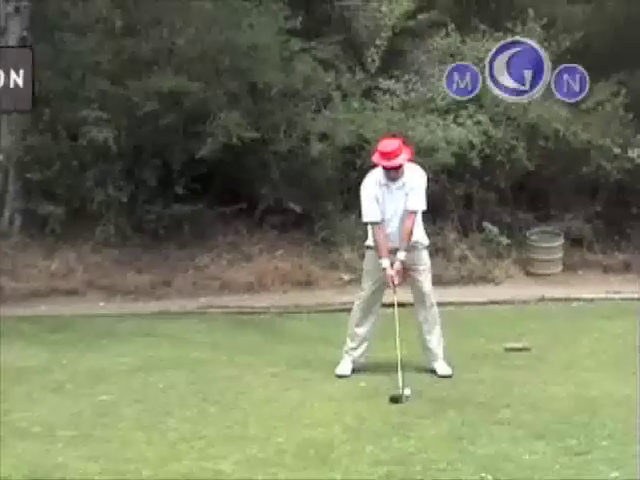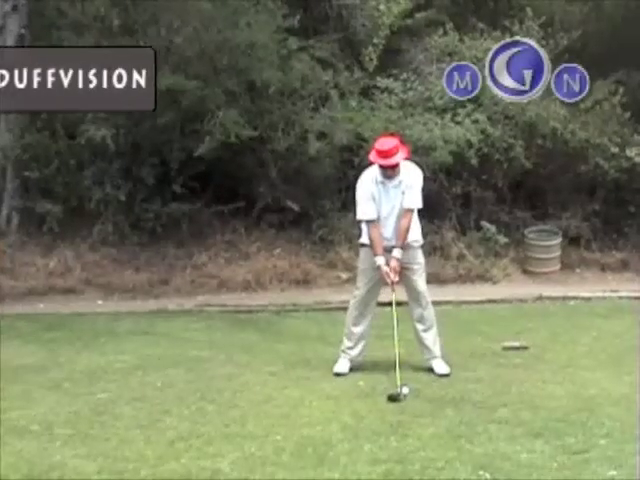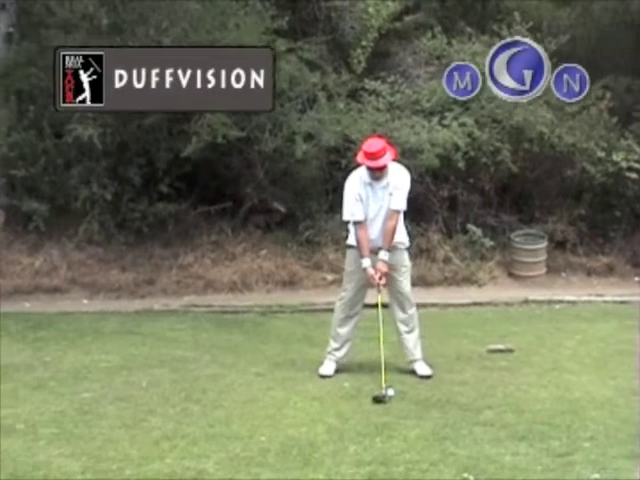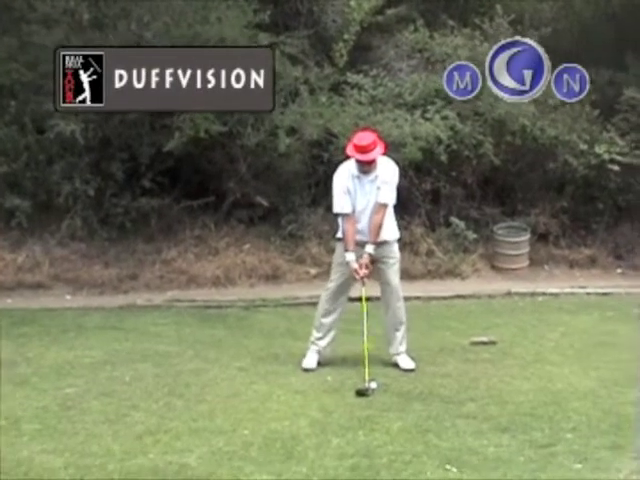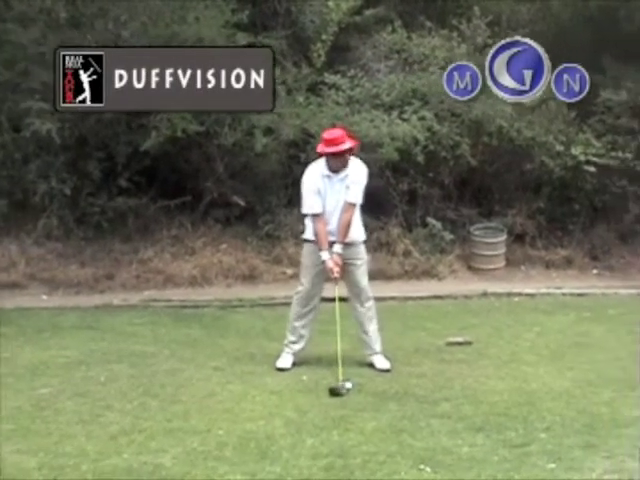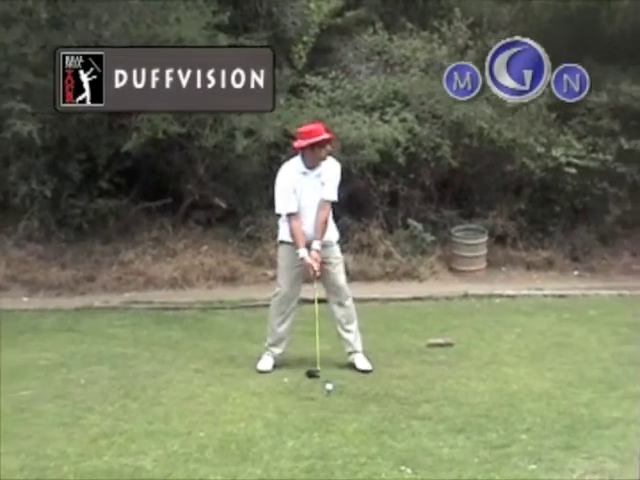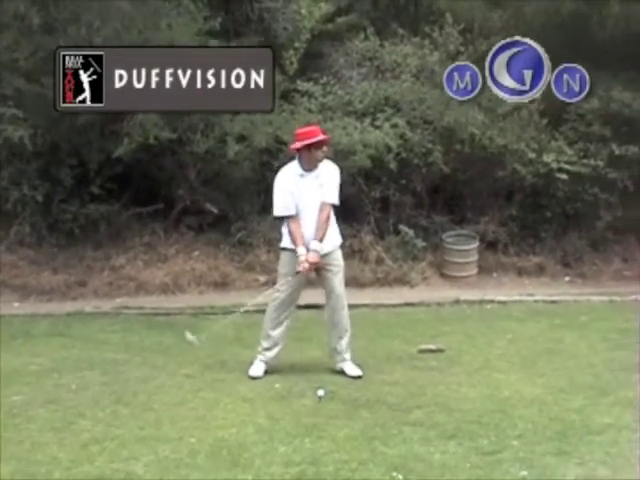
dt=0.5s
person 1, frame 1
left shoulder: (417, 175)
right shoulder: (370, 183)
left elbow: (410, 218)
right elbow: (376, 226)
left wrist: (401, 257)
right wrist: (385, 263)
left hip: (413, 247)
right hip: (379, 248)
left knee: (426, 299)
right knee: (366, 300)
left ankle: (437, 358)
right ankle: (350, 356)
person 1, frame 2
left shoulder: (413, 173)
right shoulder: (366, 181)
left elbow: (406, 216)
right elbow: (372, 224)
left wrist: (396, 255)
right wrist: (380, 261)
left hip: (407, 245)
right hip: (374, 246)
left knee: (421, 299)
right knee: (361, 300)
left ankle: (434, 356)
right ankle: (347, 355)
person 1, frame 3
left shoulder: (400, 175)
right shoulder: (354, 182)
left elbow: (393, 218)
right elbow: (359, 225)
left wrist: (383, 257)
right wrist: (367, 263)
left hip: (394, 247)
right hip: (360, 248)
left knee: (404, 300)
right knee: (348, 301)
left ankle: (415, 358)
right ankle: (333, 356)
person 1, frame 4
left shoulder: (389, 169)
right shoulder: (342, 174)
left elbow: (380, 212)
right elbow: (347, 218)
left wrist: (370, 251)
right wrist: (351, 256)
left hip: (384, 240)
right hip: (351, 240)
left knee: (393, 294)
right knee: (333, 292)
left ankle: (399, 351)
right ankle: (315, 348)
person 1, frame 5
left shoulder: (358, 169)
right shoulder: (312, 175)
left elbow: (348, 211)
right elbow: (318, 219)
left wrist: (338, 250)
right wrist: (325, 256)
left hip: (351, 241)
right hip: (317, 241)
left knee: (363, 294)
right knee: (305, 294)
left ankle: (374, 351)
right ankle: (290, 350)
person 1, frame 6
left shoulder: (332, 167)
right shoulder: (287, 174)
left elbow: (324, 209)
right elbow: (292, 218)
left wrist: (316, 247)
right wrist: (303, 253)
left hip: (325, 241)
right hip: (292, 242)
left knee: (341, 293)
right knee: (284, 296)
left ankle: (355, 351)
right ankle: (271, 352)
person 1, frame 7
left shoulder: (331, 170)
right shoulder: (285, 177)
left elbow: (326, 211)
right elbow: (291, 220)
left wrist: (316, 248)
right wrist: (302, 252)
left hip: (328, 248)
right hip: (294, 249)
left knee: (338, 301)
right knee: (281, 302)
left ankle: (343, 358)
right ankle: (263, 357)
